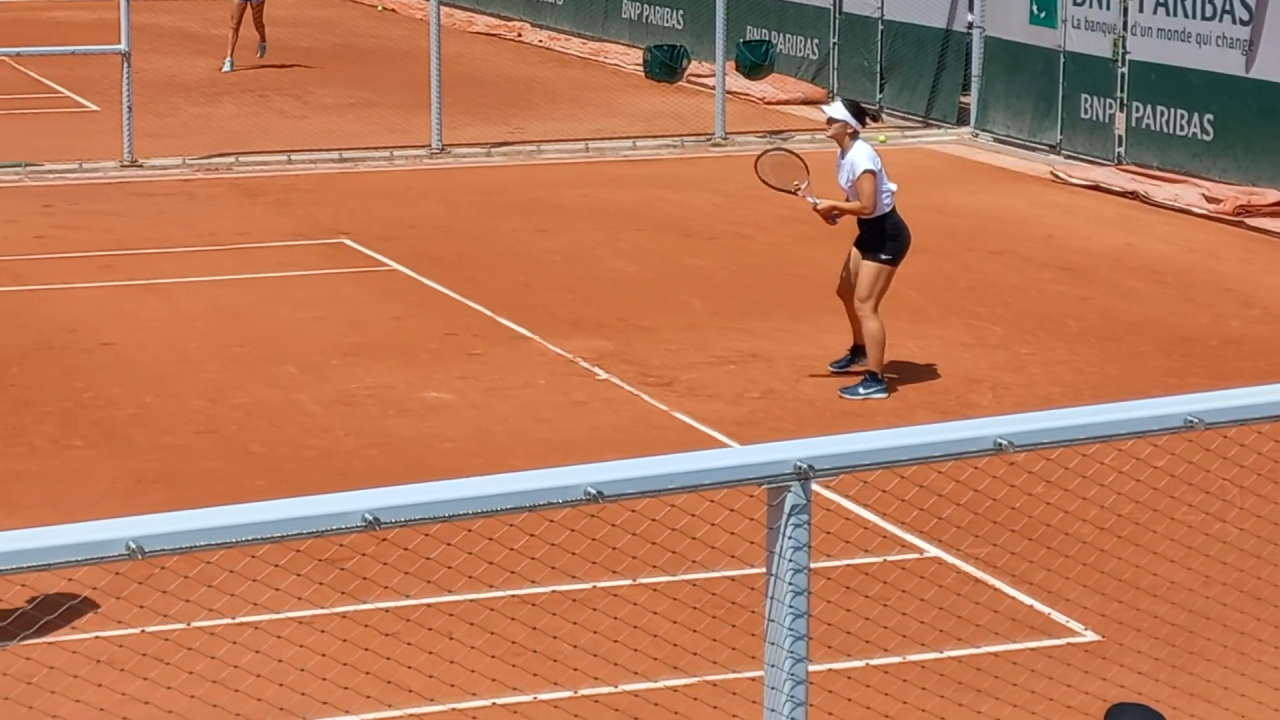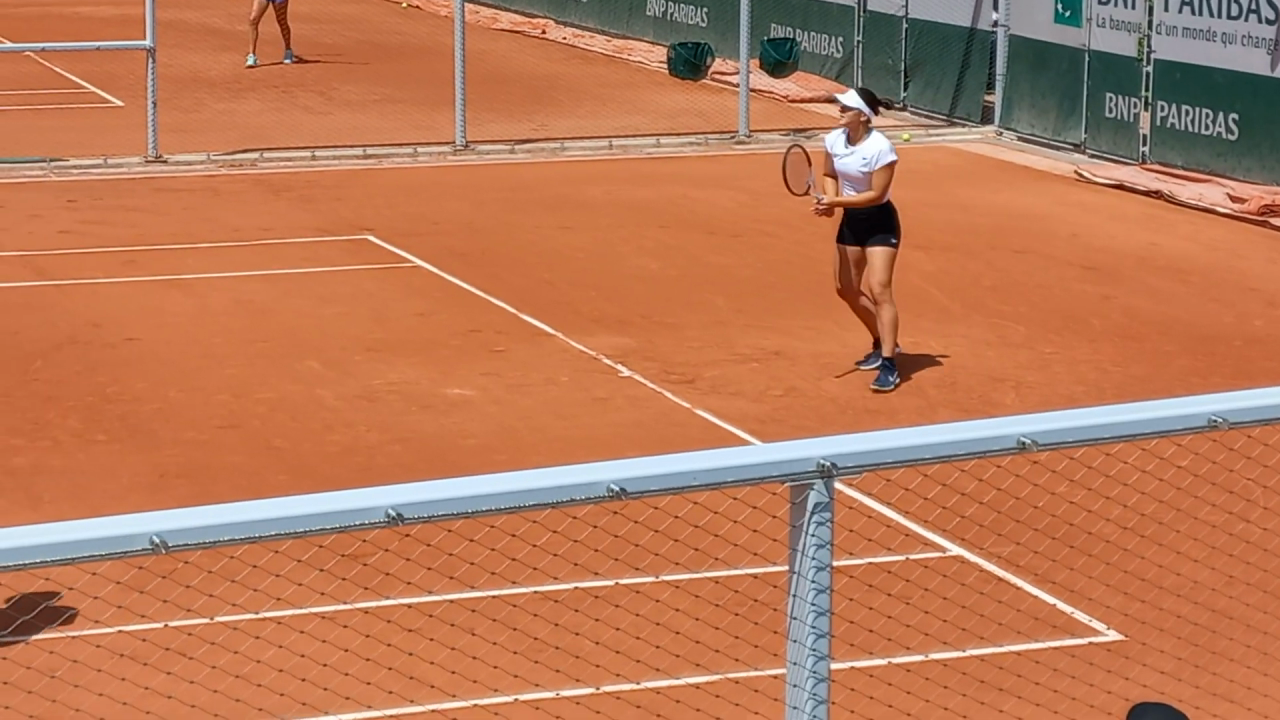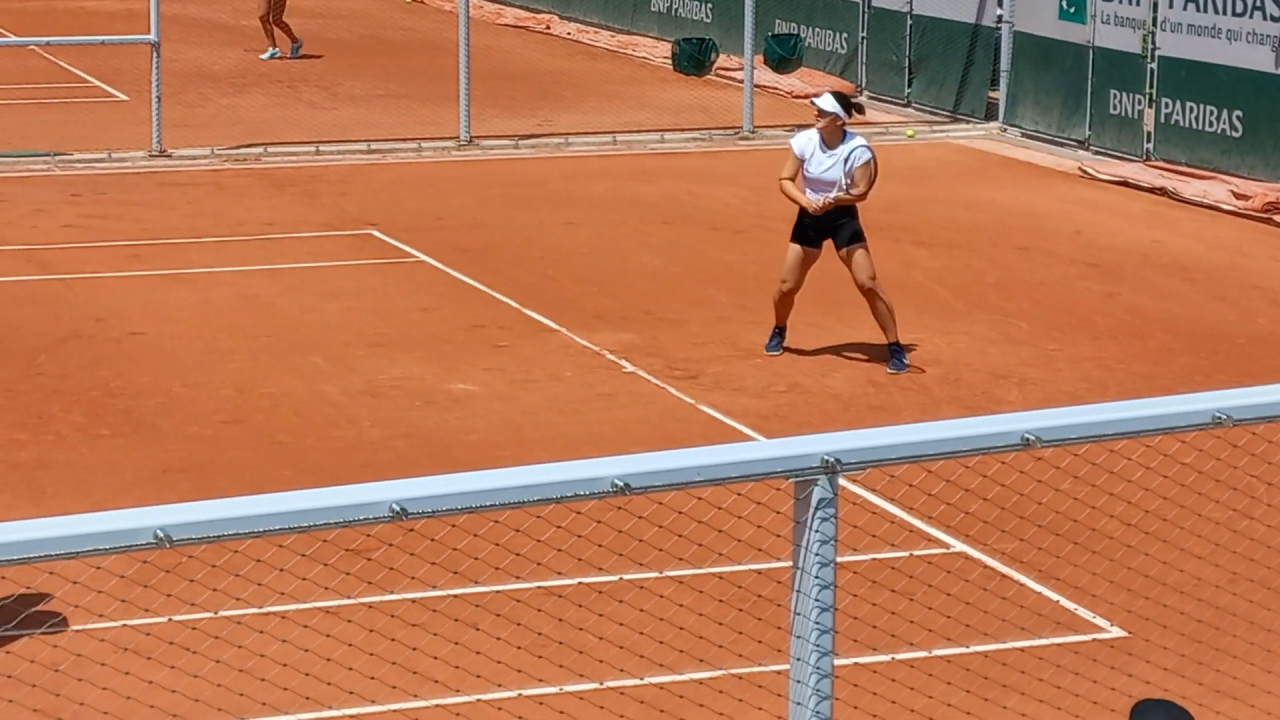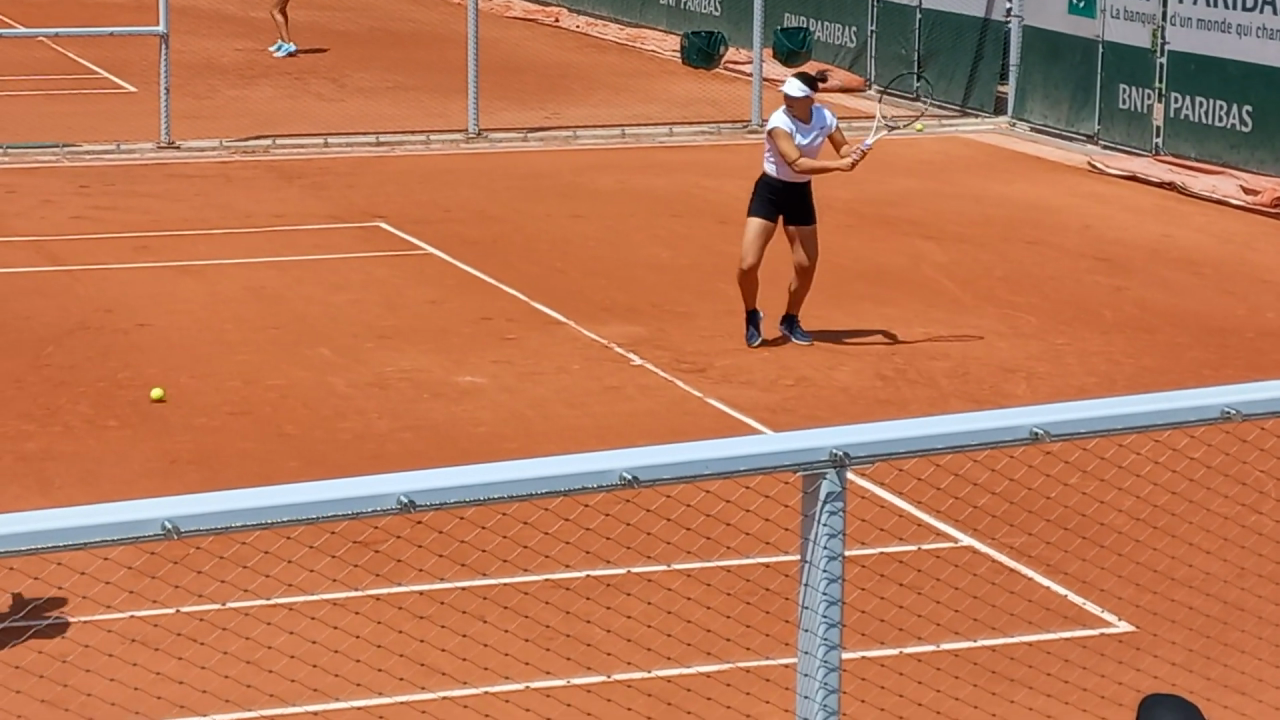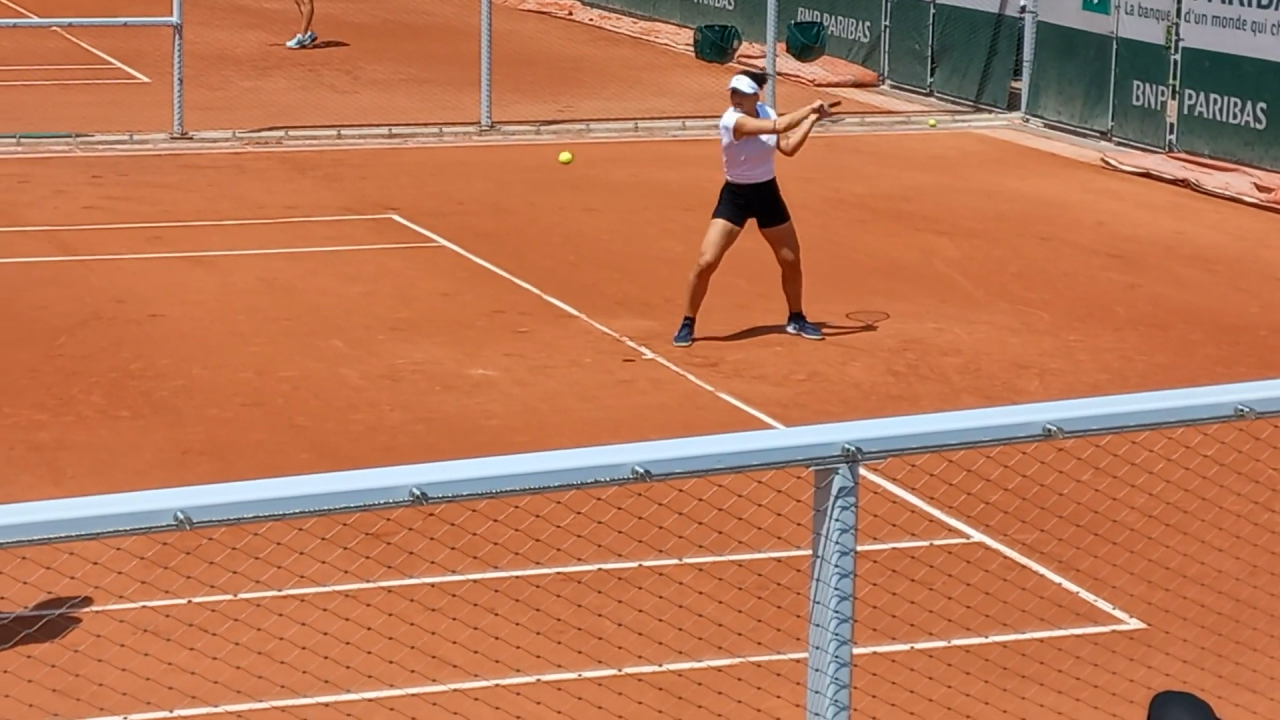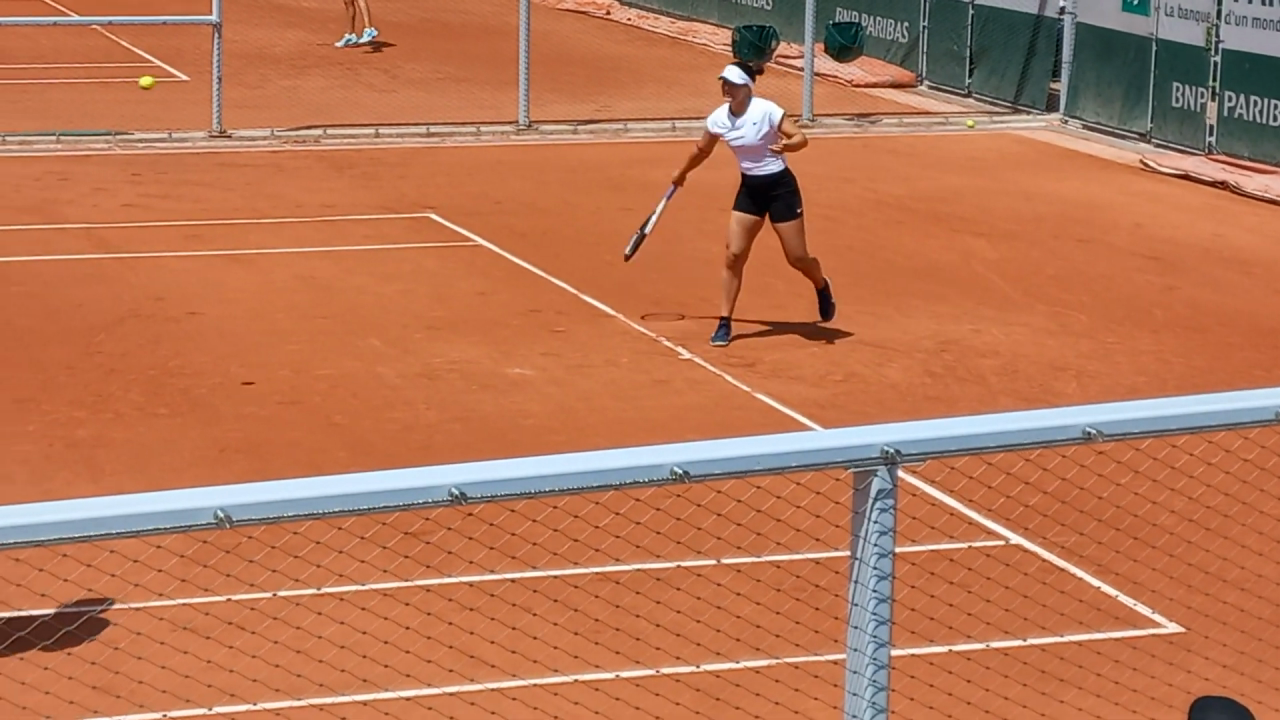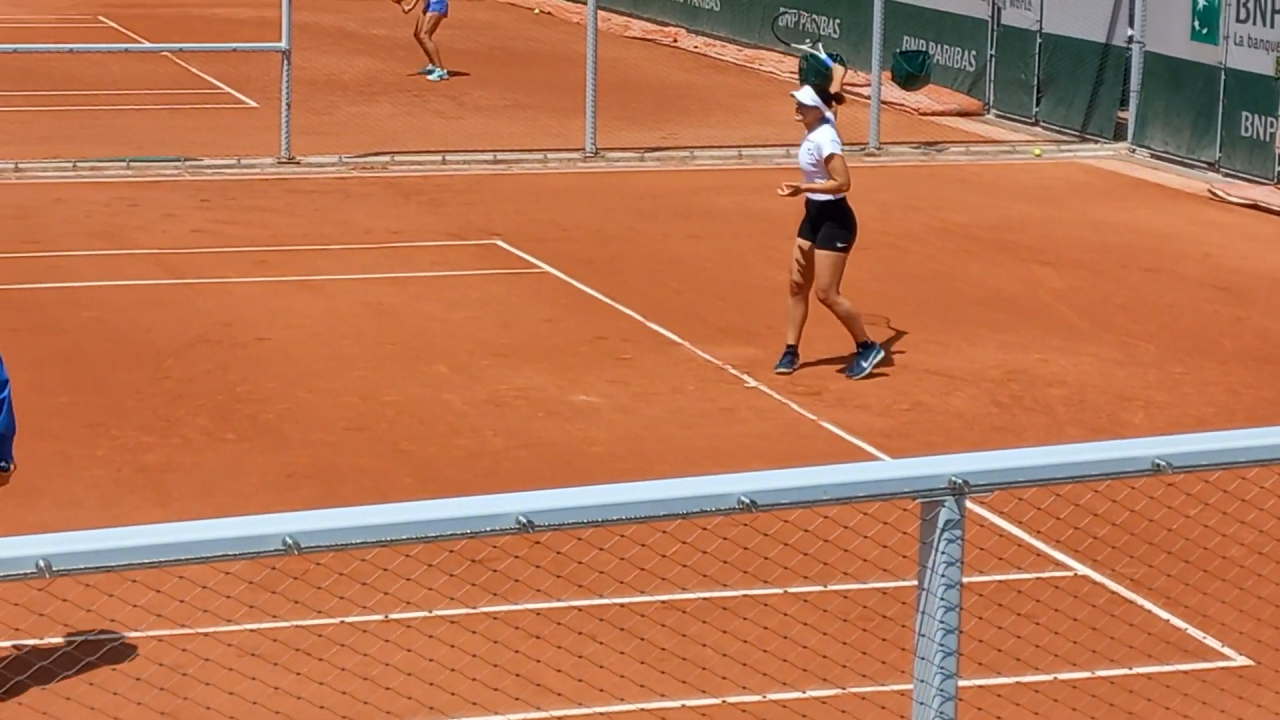
dt=0.3s
person 1, frame 1
left shoulder: (860, 157)
right shoulder: (844, 153)
left elbow: (866, 206)
left wrist: (832, 205)
right wrist: (836, 210)
left hip: (886, 235)
right hip: (871, 232)
left knee: (864, 305)
right knee: (846, 291)
left ankle: (875, 380)
right ankle: (861, 350)
person 1, frame 2
left shoulder: (881, 147)
right shoulder: (833, 140)
left elbow: (877, 194)
left wrist: (838, 202)
right wrist: (828, 199)
left hip: (880, 222)
right hip: (851, 221)
left knee: (878, 290)
right knee: (847, 289)
left ankle: (890, 363)
right ankle: (883, 345)
person 1, frame 3
left shoulder: (858, 147)
right shoulder: (803, 141)
left elbow: (861, 192)
right elbow: (785, 180)
left wrist: (836, 201)
right wrist: (806, 202)
left hip: (843, 219)
right hip: (810, 218)
left knee: (869, 284)
right knee: (787, 287)
left ankle: (895, 347)
right ankle: (779, 331)
person 1, frame 4
left shoulder: (824, 117)
right shoulder: (779, 122)
left elbow: (843, 148)
right elbow: (796, 163)
left wrist: (854, 154)
right wrist: (838, 166)
left hip: (800, 194)
right hip: (770, 192)
left knee: (805, 265)
right knee: (748, 264)
left ankle: (790, 320)
right ankle: (752, 316)
person 1, frame 5
left shoulder: (767, 113)
right shoulder: (732, 120)
left elbow: (789, 148)
right elbow: (776, 127)
left wrist: (812, 118)
right wrist: (808, 108)
left hip: (767, 194)
right hip: (735, 196)
left knee: (791, 260)
right knee: (706, 262)
left ankle: (796, 319)
right ankle: (688, 323)
person 1, frame 6
left shoulder: (767, 110)
right shoulder: (718, 118)
left elbow: (801, 139)
right elbow: (702, 151)
left wrist: (785, 145)
right wrist: (681, 173)
left hip: (779, 187)
right hip: (750, 188)
left knee: (797, 258)
right knee: (733, 256)
left ankle: (822, 287)
right ankle: (724, 323)
person 1, frame 7
left shoulder: (824, 139)
right shoulder: (823, 120)
left elbow: (843, 183)
right elbow: (832, 99)
left wrist: (804, 188)
right wrist: (837, 78)
left hip: (834, 219)
right hip: (814, 215)
left knee: (826, 294)
right knee: (797, 285)
left ankle: (867, 347)
right ankle: (792, 351)
